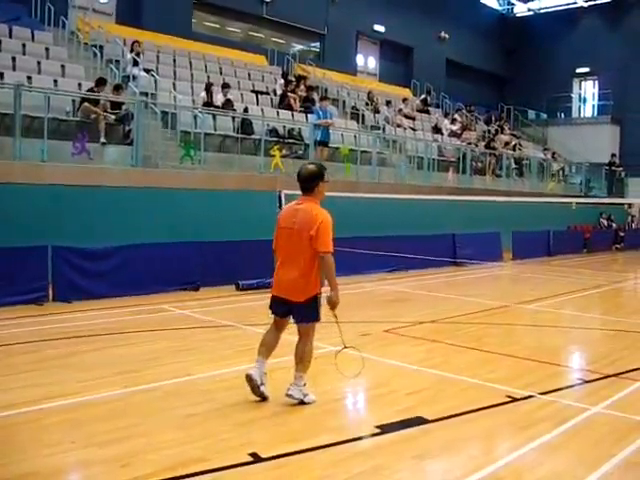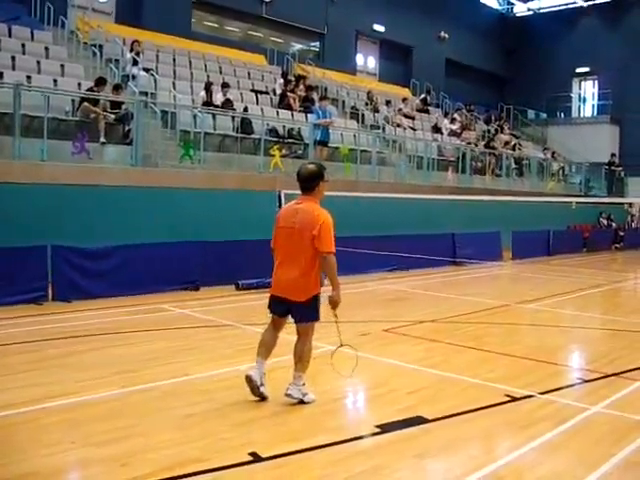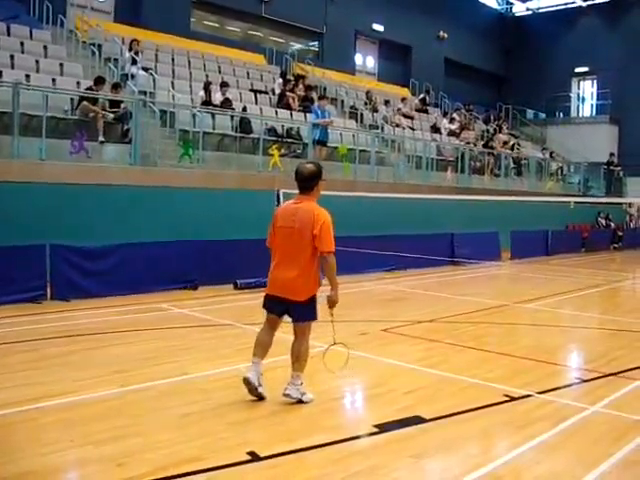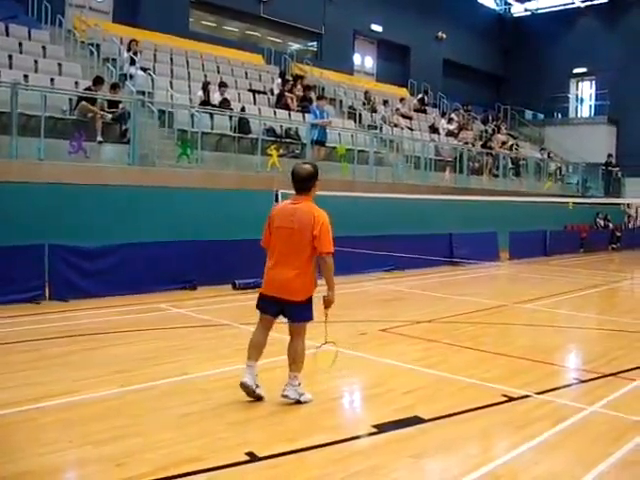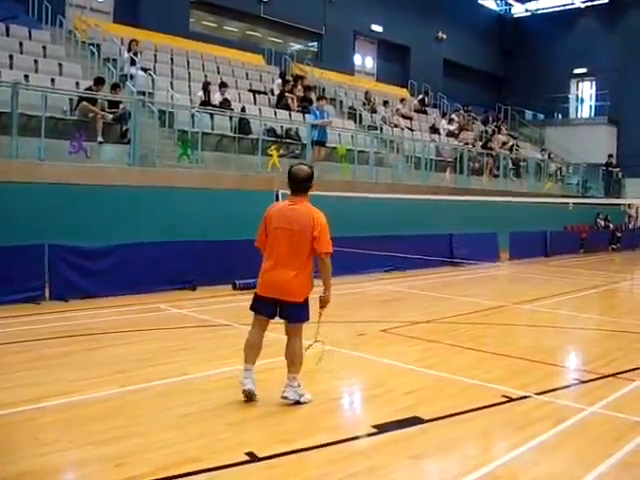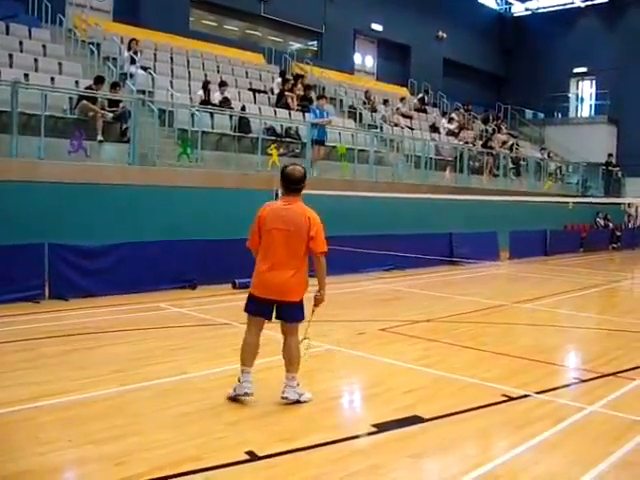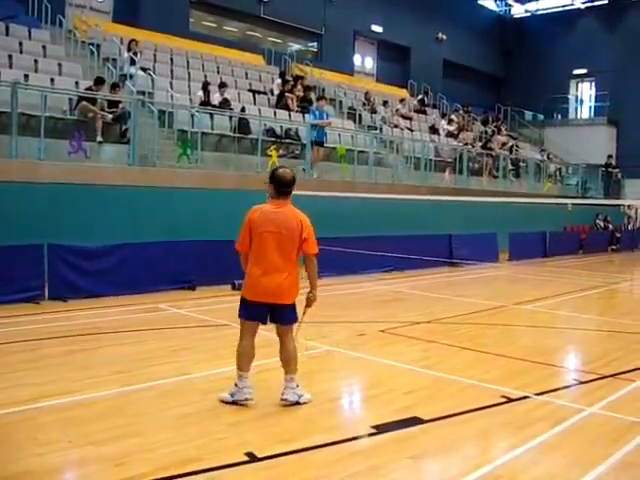
dt=0.1s
person 1, frame 1
left shoulder: (285, 211)
right shoulder: (320, 216)
left elbow: (277, 249)
right elbow: (325, 256)
right wrist: (334, 290)
left hip: (281, 284)
right hip: (305, 287)
left knee: (277, 326)
right knee: (306, 335)
left ankle: (258, 370)
right ankle: (298, 386)
person 1, frame 2
left shoulder: (284, 211)
right shoulder: (320, 216)
left elbow: (275, 248)
right elbow: (327, 256)
right wrist: (335, 289)
left hip: (280, 283)
right hip: (305, 287)
left knee: (274, 326)
right knee: (304, 335)
left ankle: (257, 371)
right ankle: (297, 386)
person 1, frame 3
left shoulder: (281, 210)
right shoulder: (320, 215)
left elbow: (272, 247)
right elbow: (327, 256)
right wrist: (334, 288)
left hip: (276, 283)
right hip: (302, 287)
left knee: (269, 325)
right knee: (301, 334)
left ankle: (254, 372)
right ankle: (295, 386)
person 1, frame 4
left shoulder: (277, 210)
right shoulder: (318, 216)
left elbow: (267, 246)
right elbow: (325, 257)
right wrist: (330, 289)
left hip: (272, 282)
right hip: (299, 287)
left knee: (263, 326)
right knee: (297, 335)
left ankle: (250, 375)
right ankle: (293, 387)
person 1, frame 5
left shoulder: (272, 211)
right shoulder: (316, 217)
left elbow: (262, 247)
right elbow: (324, 257)
right wrist: (327, 289)
left hip: (267, 284)
right hip: (296, 287)
left knee: (257, 328)
right knee: (294, 336)
left ankle: (248, 379)
right ankle: (292, 388)
person 1, frame 6
left shoulder: (265, 211)
right shoulder: (310, 217)
left elbow: (254, 248)
right elbow: (318, 256)
right wrist: (321, 288)
left hip: (262, 284)
right hip: (292, 287)
left knee: (253, 330)
right knee: (291, 335)
left ankle: (244, 383)
right ankle: (292, 387)
person 1, frame 7
left shoulder: (255, 214)
right shoulder: (301, 219)
left elbow: (243, 252)
right elbow: (310, 258)
right wrist: (313, 289)
left hip: (255, 288)
right hip: (284, 290)
left knee: (247, 335)
right knee: (287, 337)
left ankle: (242, 388)
right ankle: (291, 389)
